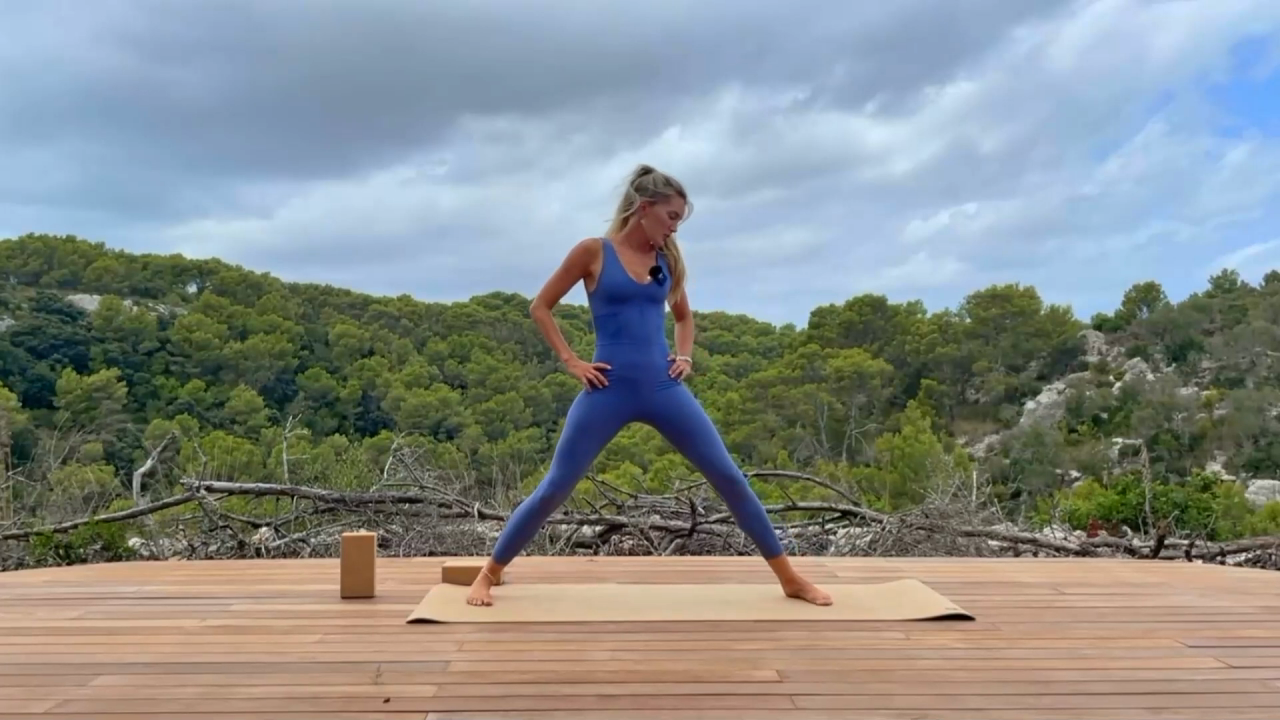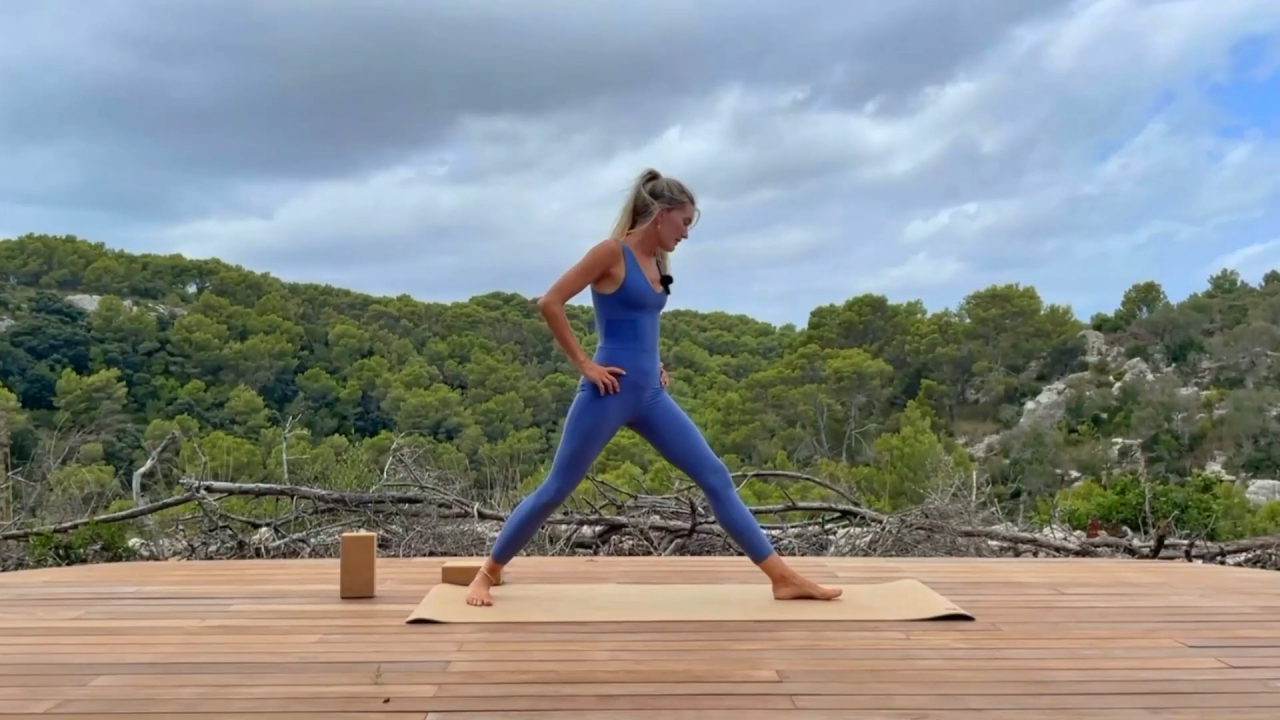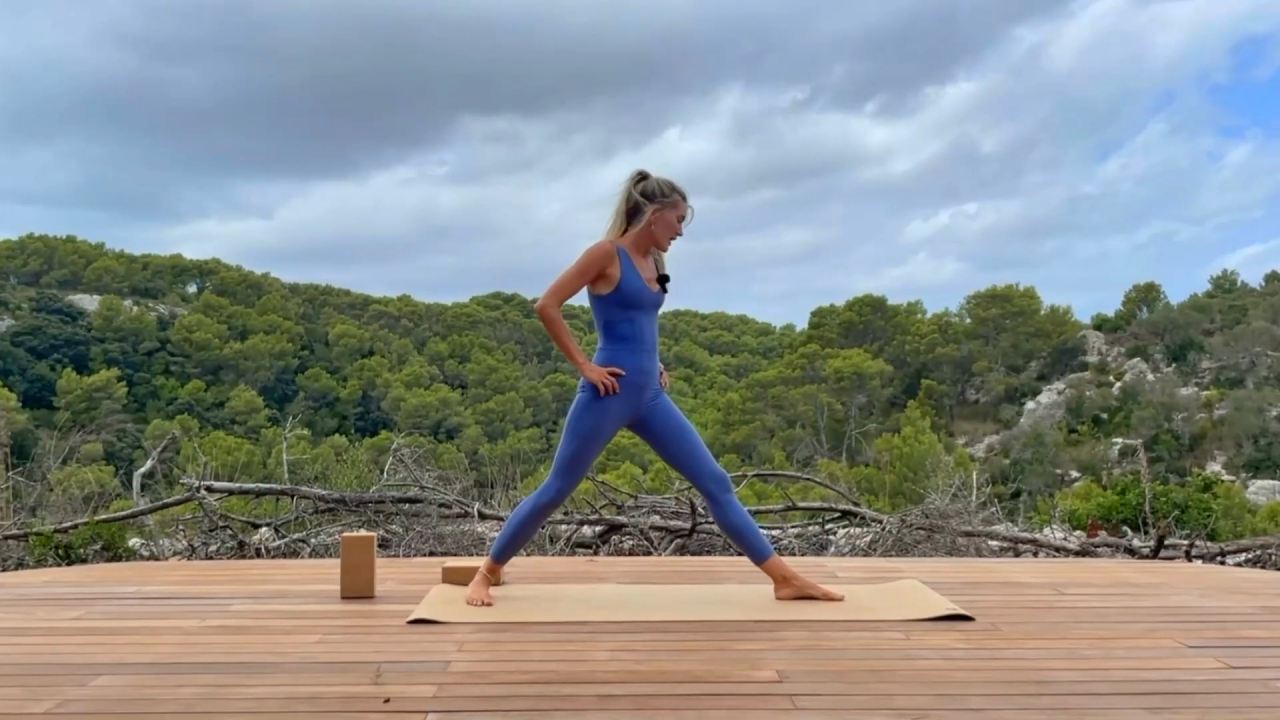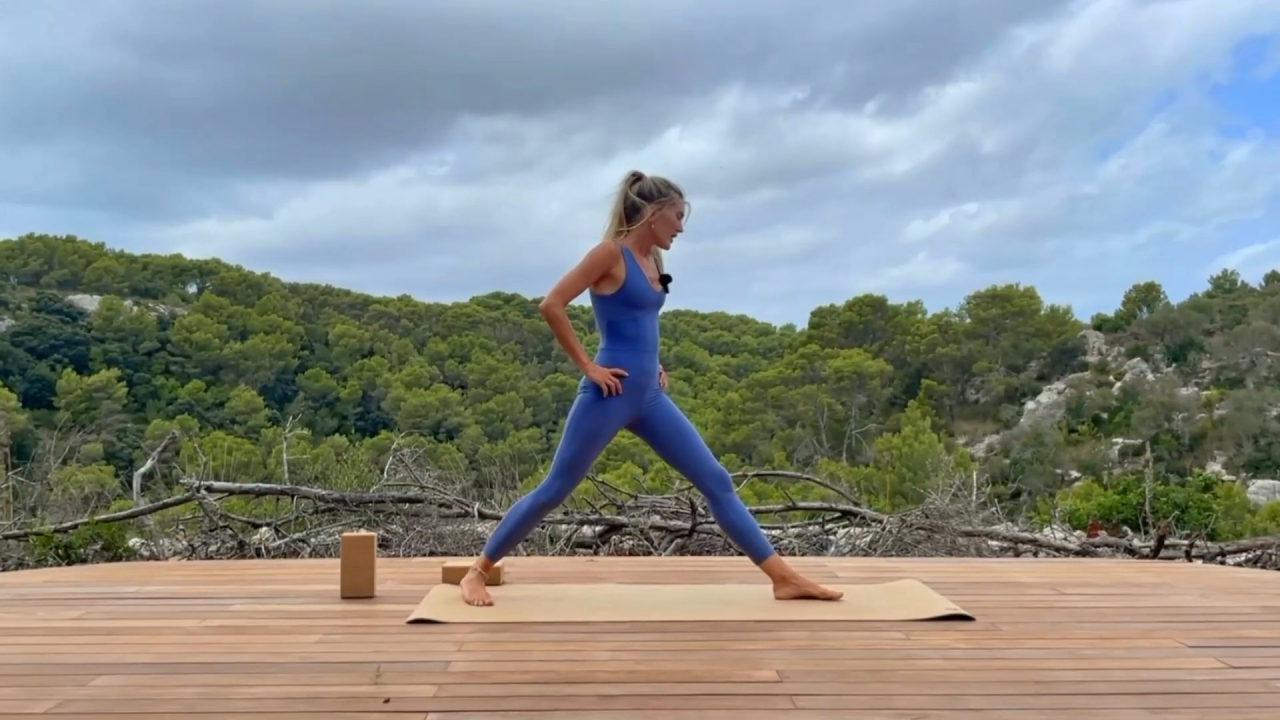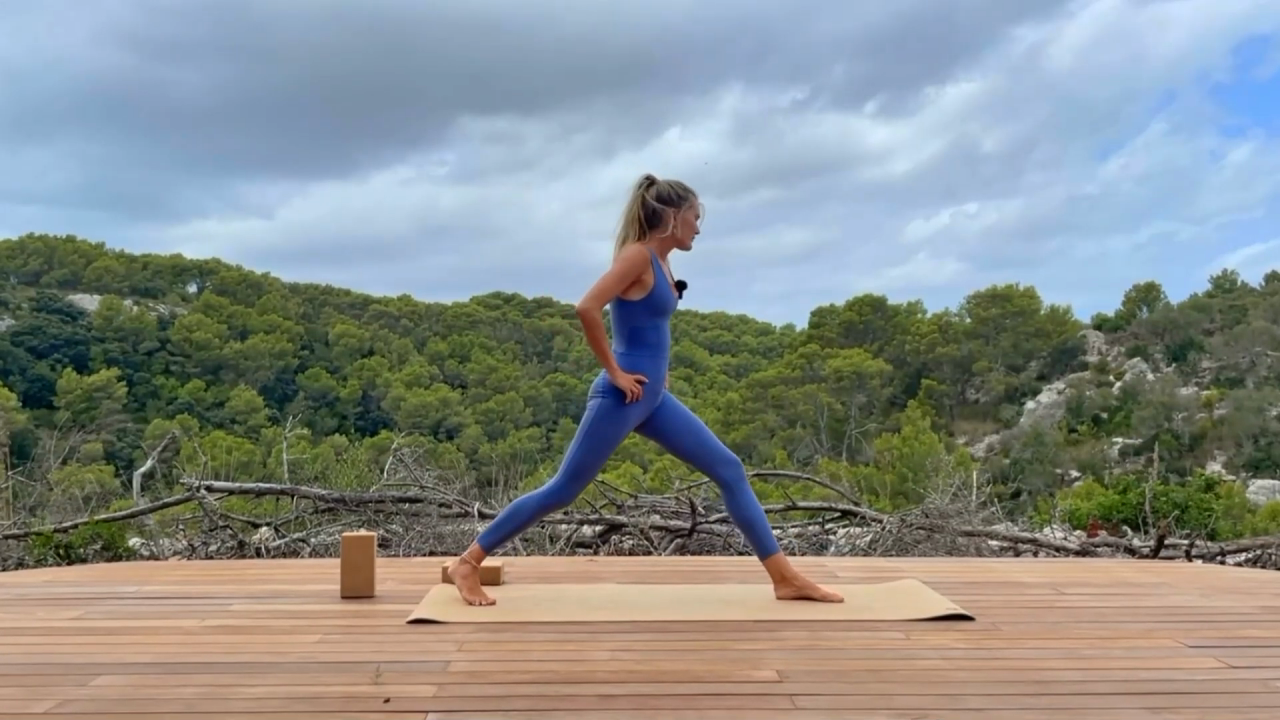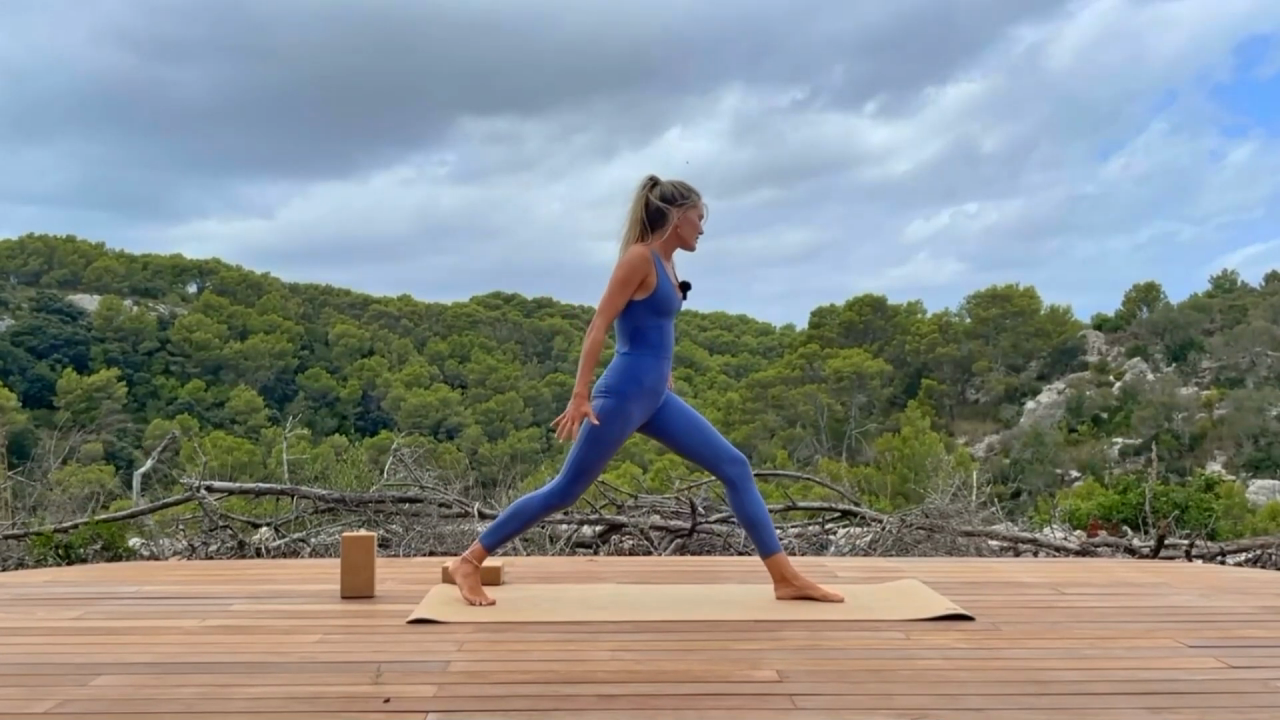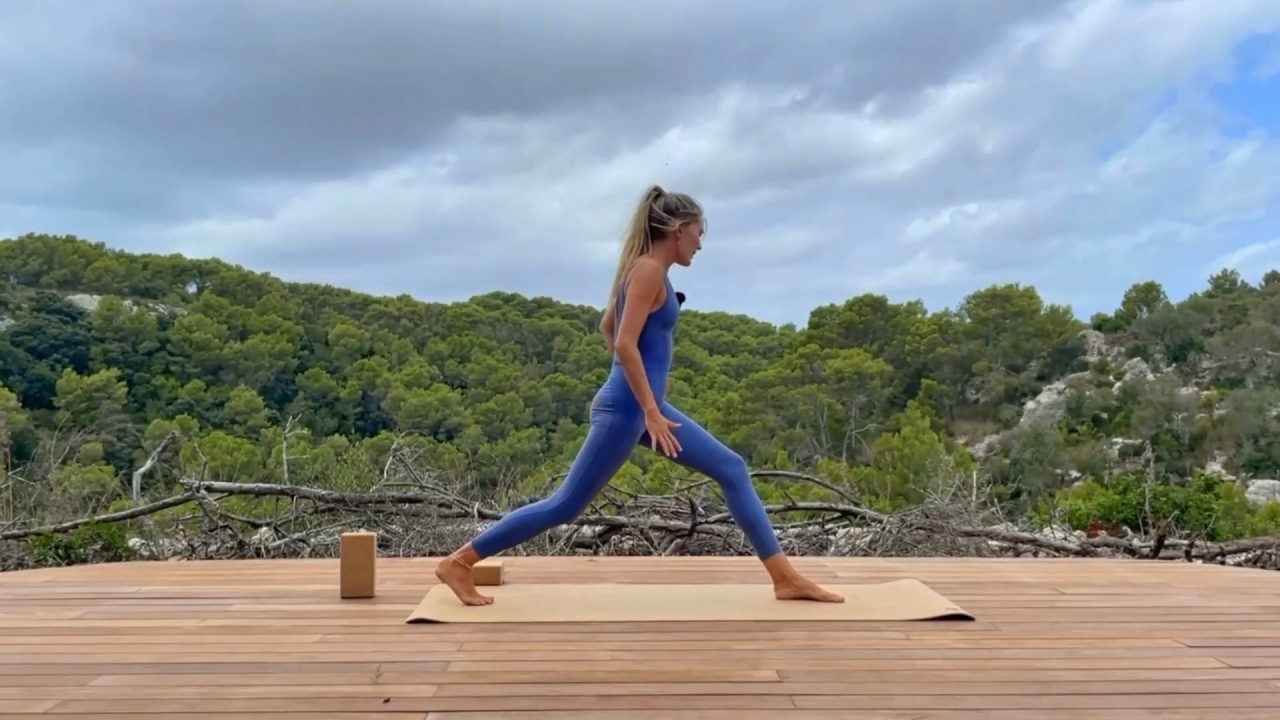
dt=0.7s
person 1, frame 1
left shoulder: (667, 258)
right shoulder: (593, 251)
left elbow: (683, 316)
right elbow: (540, 307)
left wrist: (684, 356)
right wrist: (571, 361)
left hip: (663, 386)
right hip: (608, 389)
left knee: (729, 478)
right knee: (554, 489)
left ankle: (788, 577)
right ankle: (488, 574)
person 1, frame 2
left shoulder: (657, 262)
right shoulder: (611, 252)
right elbow: (549, 303)
right wrist: (584, 363)
left hip: (651, 393)
right hip: (609, 392)
left knee: (716, 478)
right knee: (556, 490)
left ankle: (783, 578)
right ankle: (487, 575)
person 1, frame 3
left shoulder: (653, 262)
right shoulder: (606, 252)
right elbow: (546, 305)
right wrist: (583, 365)
left hip: (650, 395)
right hip: (609, 393)
left knee: (715, 482)
right knee: (555, 490)
left ankle: (785, 579)
right ankle: (484, 575)
person 1, frame 4
left shoulder: (651, 261)
right shoulder: (611, 252)
right elbow: (551, 305)
right wrist: (587, 366)
left hip: (649, 395)
right hip: (609, 394)
left knee: (716, 480)
right knee: (555, 489)
left ankle: (784, 578)
right ankle: (478, 572)
person 1, frame 5
left shoulder: (658, 262)
right shoulder: (637, 255)
right elbow: (587, 308)
right wrist: (614, 372)
left hip: (652, 397)
right hip: (621, 397)
left knee: (729, 470)
right knee: (562, 491)
left ankle: (785, 578)
right ankle: (468, 564)
person 1, frame 6
left shoulder: (663, 262)
right shoulder: (640, 256)
right elbow: (599, 324)
right wrist: (580, 396)
left hip: (656, 397)
right hip: (623, 394)
left knee: (736, 467)
right knee: (565, 491)
left ankle: (785, 577)
right ankle: (469, 562)
person 1, frame 7
left shoulder: (650, 270)
right shoulder: (648, 270)
left elbow: (607, 325)
right elbow: (624, 342)
right wrist: (651, 411)
left hip: (643, 403)
right hip: (625, 408)
left knee: (732, 469)
right knee: (564, 505)
left ankle: (785, 577)
right ankle: (458, 563)
